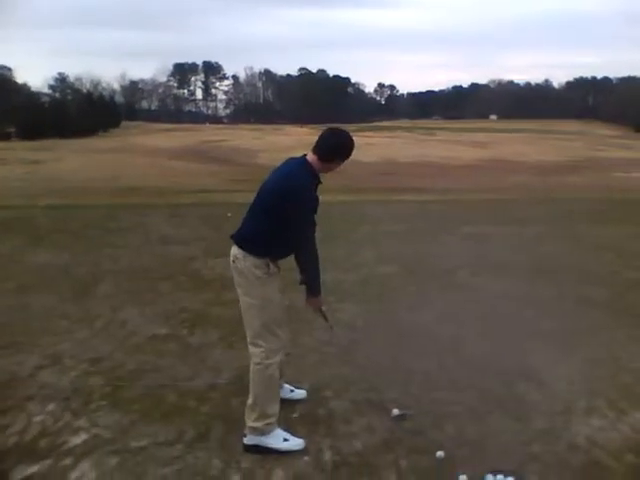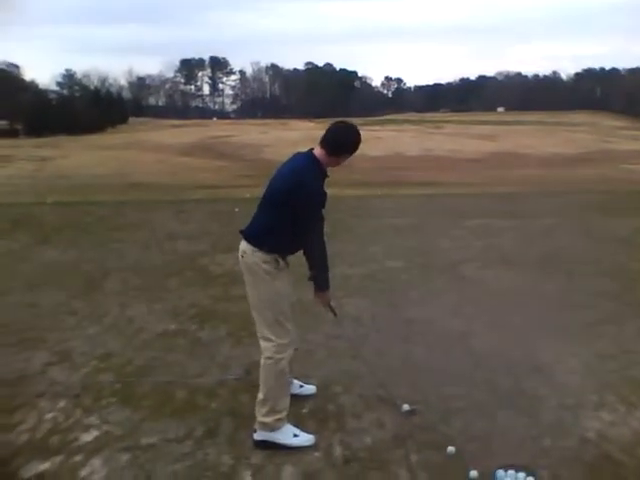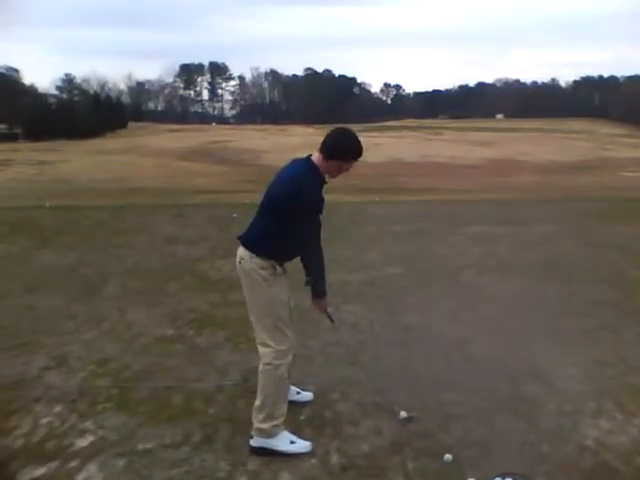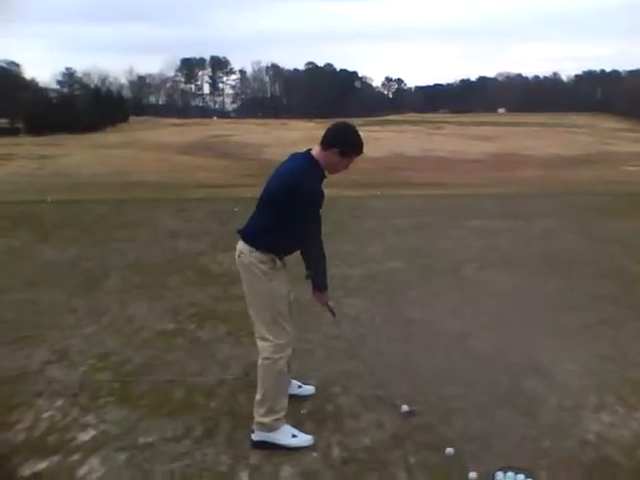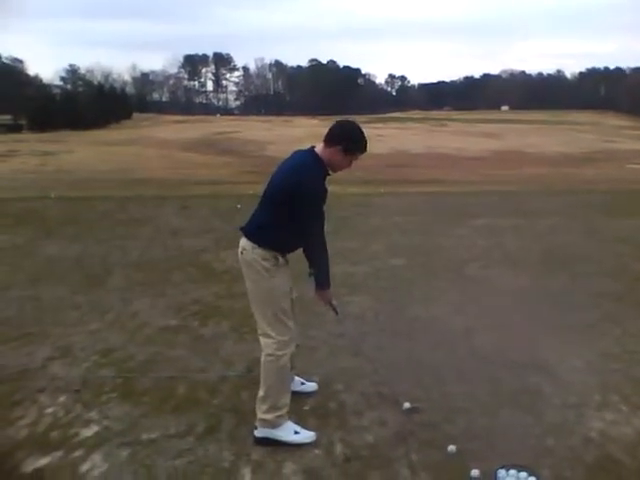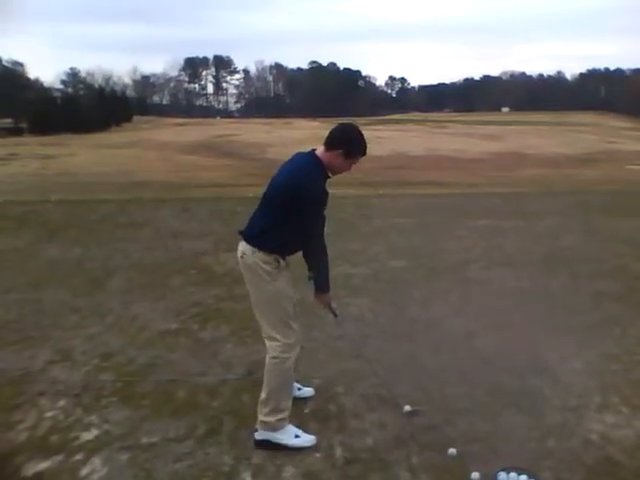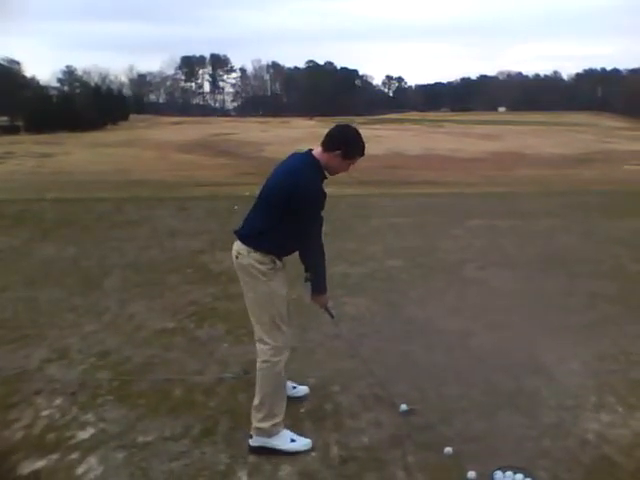
dt=0.4s
person 1, frame 1
left shoulder: (294, 169)
right shoulder: (301, 187)
left elbow: (298, 236)
right elbow: (304, 242)
left wrist: (306, 277)
right wrist: (313, 289)
left hip: (255, 255)
right hip: (255, 262)
left knee: (272, 333)
right knee: (267, 343)
left ankle: (272, 386)
right ankle: (259, 430)
person 1, frame 2
left shoulder: (302, 163)
right shoulder: (309, 182)
right elbow: (313, 237)
left wrist: (315, 274)
right wrist: (322, 284)
left hip: (264, 250)
right hip: (264, 257)
left knee: (280, 326)
right knee: (278, 339)
left ankle: (281, 381)
right ankle: (269, 426)
person 1, frame 3
left shoulder: (300, 169)
right shoulder: (306, 187)
left elbow: (302, 238)
right elbow: (309, 243)
left wrist: (312, 279)
right wrist: (318, 290)
left hip: (262, 257)
right hip: (261, 264)
left knee: (281, 328)
right knee: (277, 345)
left ankle: (278, 388)
right ankle: (266, 433)
person 1, frame 4
left shoulder: (300, 163)
right shoulder: (306, 182)
left elbow: (303, 233)
right elbow: (310, 237)
left wrist: (313, 273)
right wrist: (320, 284)
left hip: (263, 251)
right hip: (260, 258)
left knee: (281, 322)
right knee: (276, 339)
left ankle: (280, 382)
right ankle: (267, 427)
person 1, frame 5
left shoulder: (303, 160)
right shoulder: (309, 179)
right elbow: (313, 235)
left wrist: (315, 270)
right wrist: (322, 282)
left hip: (265, 248)
right hip: (263, 255)
left knee: (283, 320)
right knee: (279, 336)
left ankle: (282, 378)
right ankle: (270, 423)
person 1, frame 6
left shoulder: (303, 162)
right shoulder: (310, 183)
right elbow: (313, 238)
left wrist: (313, 271)
right wrist: (322, 286)
left hip: (262, 250)
right hip: (263, 258)
left knee: (282, 327)
right knee: (285, 339)
left ankle: (281, 384)
right ankle: (271, 426)
person 1, frame 7
left shoulder: (299, 162)
right shoulder: (308, 184)
right elbow: (311, 239)
left wrist: (309, 270)
right wrist: (319, 287)
left hip: (254, 249)
right hip: (259, 258)
left knee: (277, 327)
right knee: (274, 342)
left ankle: (275, 384)
right ankle: (265, 431)
